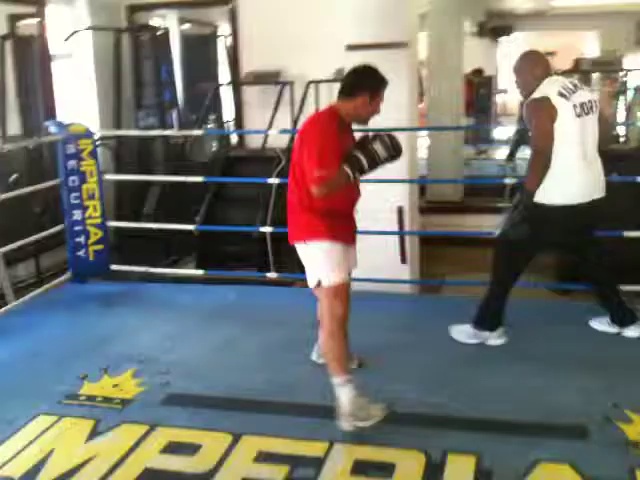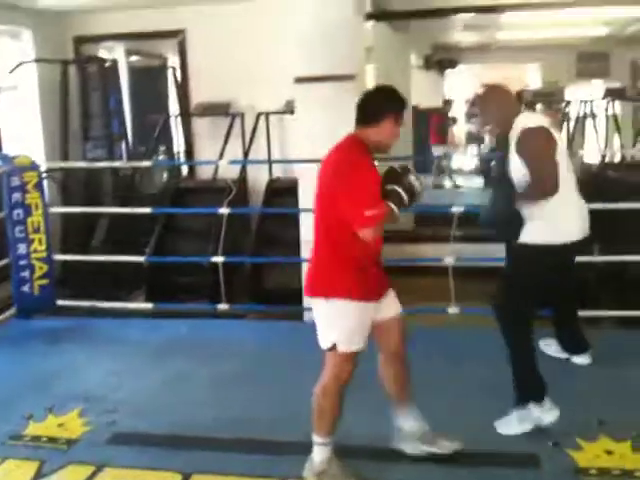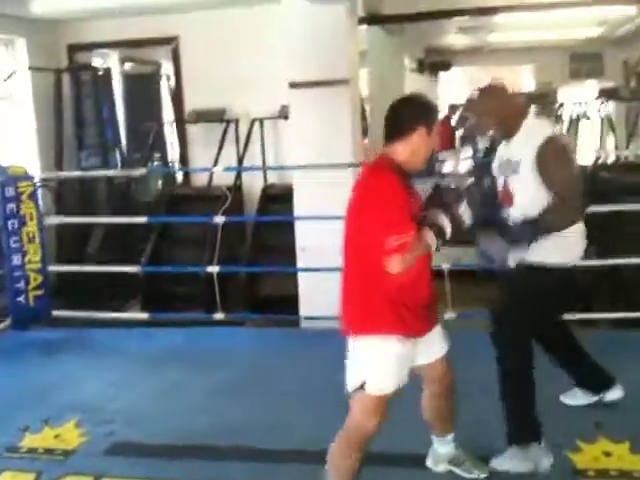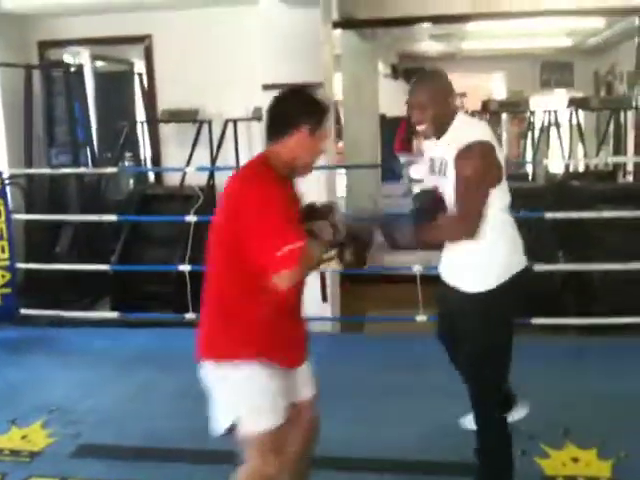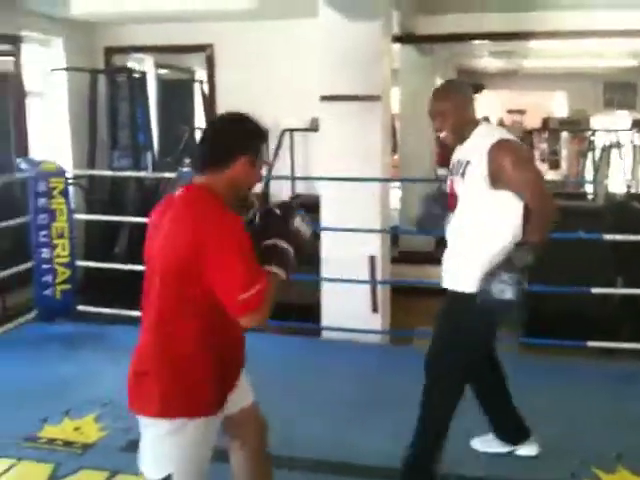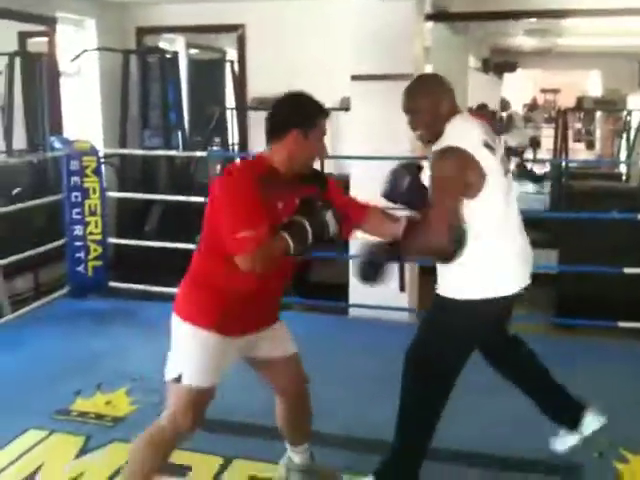
dt=0.5s
person 1, frame 1
left shoulder: (343, 126)
right shoulder: (320, 127)
right elbow: (320, 186)
left wrist: (366, 153)
right wrist: (361, 161)
left hip: (339, 225)
right hip: (316, 229)
left knee: (330, 293)
right knee: (337, 306)
left ankle: (326, 350)
right ankle: (348, 403)
person 1, frame 2
left shoulder: (351, 154)
right shoulder: (352, 162)
right elbow: (368, 228)
left wrist: (390, 188)
right wrist: (399, 194)
left hip: (363, 273)
right hip: (341, 283)
left knee: (395, 345)
right knee: (340, 369)
left ankle: (411, 430)
person 1, frame 3
left shoulder: (395, 177)
right shoulder: (381, 184)
right elbow: (398, 259)
left wrist: (433, 212)
right wrist: (439, 225)
left hip: (413, 311)
right hip: (378, 322)
left knee: (440, 380)
right knee: (365, 422)
person 1, frame 4
left shoulder: (272, 182)
right shoulder: (259, 188)
right elbow: (286, 274)
left wrist: (316, 235)
right wrist: (323, 237)
left hip: (278, 334)
right hip: (239, 348)
left knee: (304, 429)
person 1, frame 5
left shoulder: (174, 205)
right shoulder: (218, 221)
right elbow: (253, 311)
left wrist: (254, 244)
right wrist: (278, 251)
right hip: (178, 387)
left knee: (252, 433)
person 1, frame 6
left shoulder: (309, 182)
right shoulder: (238, 181)
left elbow: (366, 218)
right elbow: (250, 258)
right wrist: (305, 229)
left hip: (258, 315)
right hip: (206, 315)
left knee: (293, 387)
right knee: (179, 420)
person 2, frame 1
left shoulder: (539, 102)
right shoulder: (583, 91)
left elbow: (541, 158)
right elbow: (601, 131)
left wrist: (522, 203)
left hip: (556, 198)
right hip: (590, 190)
left knee: (508, 253)
right knee: (586, 251)
left ankle: (487, 326)
person 2, frame 2
left shoulder: (529, 134)
right shoulder: (533, 124)
left elbow: (547, 184)
left wrist: (508, 198)
left hip: (547, 235)
right hip: (572, 226)
left knee: (511, 306)
right knee: (558, 284)
left ankle: (534, 401)
right ankle: (575, 346)
person 2, frame 3
left shoulder: (547, 143)
right shoulder: (508, 144)
left elbow: (571, 204)
left wrist: (530, 230)
left hip: (549, 256)
right hip: (528, 253)
left knee: (509, 331)
right knee: (543, 323)
left ankle: (527, 443)
right ankle: (598, 384)
person 2, frame 4
left shoulder: (472, 148)
right shoulder: (441, 139)
left elbow: (466, 225)
left hip: (489, 274)
right hip: (461, 269)
left knee: (483, 372)
right knee: (451, 336)
right ankle: (504, 405)
person 2, frame 5
left shoulder: (499, 150)
right shoulder: (463, 151)
left elbow: (540, 208)
left hip: (480, 282)
right hip: (464, 278)
left knee: (444, 370)
right knee: (478, 358)
right ankle: (511, 434)
person 2, frame 6
left shoulder: (450, 155)
right shoulder: (480, 135)
left elbow: (440, 237)
right wrist: (419, 192)
left hip: (477, 284)
right hip: (508, 271)
left knee: (426, 367)
right knee: (496, 343)
right ankle: (573, 415)
